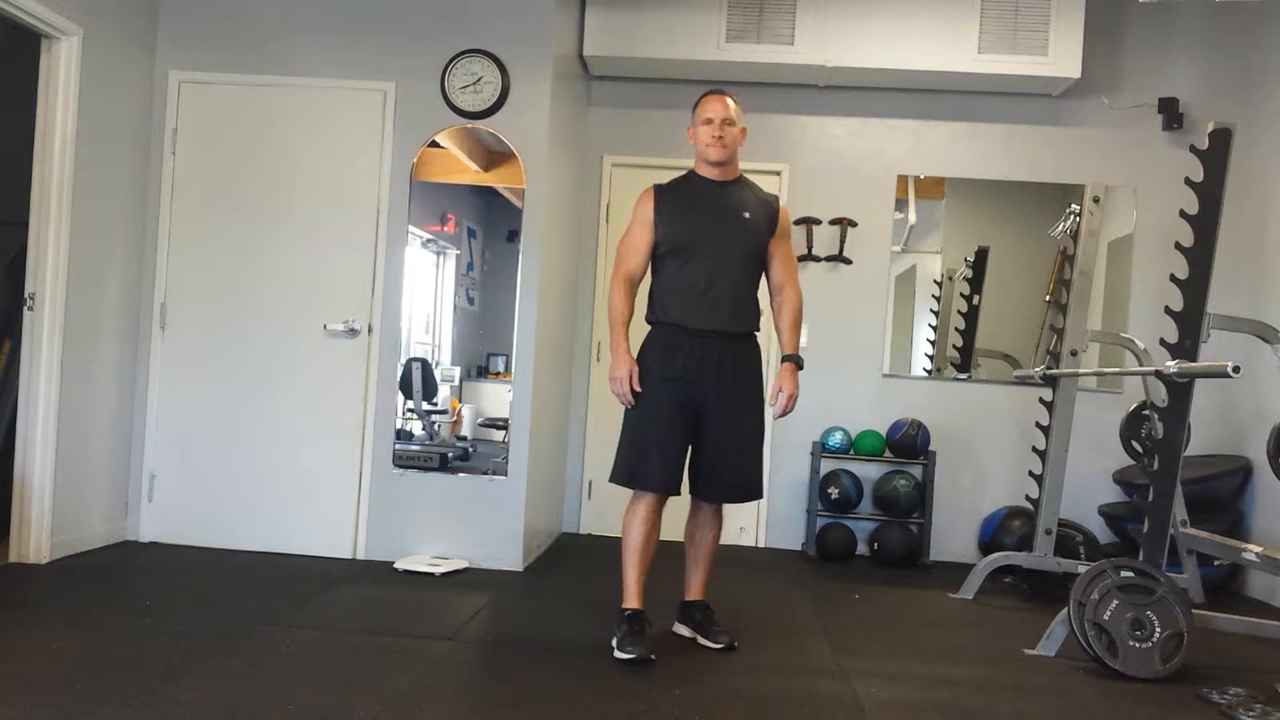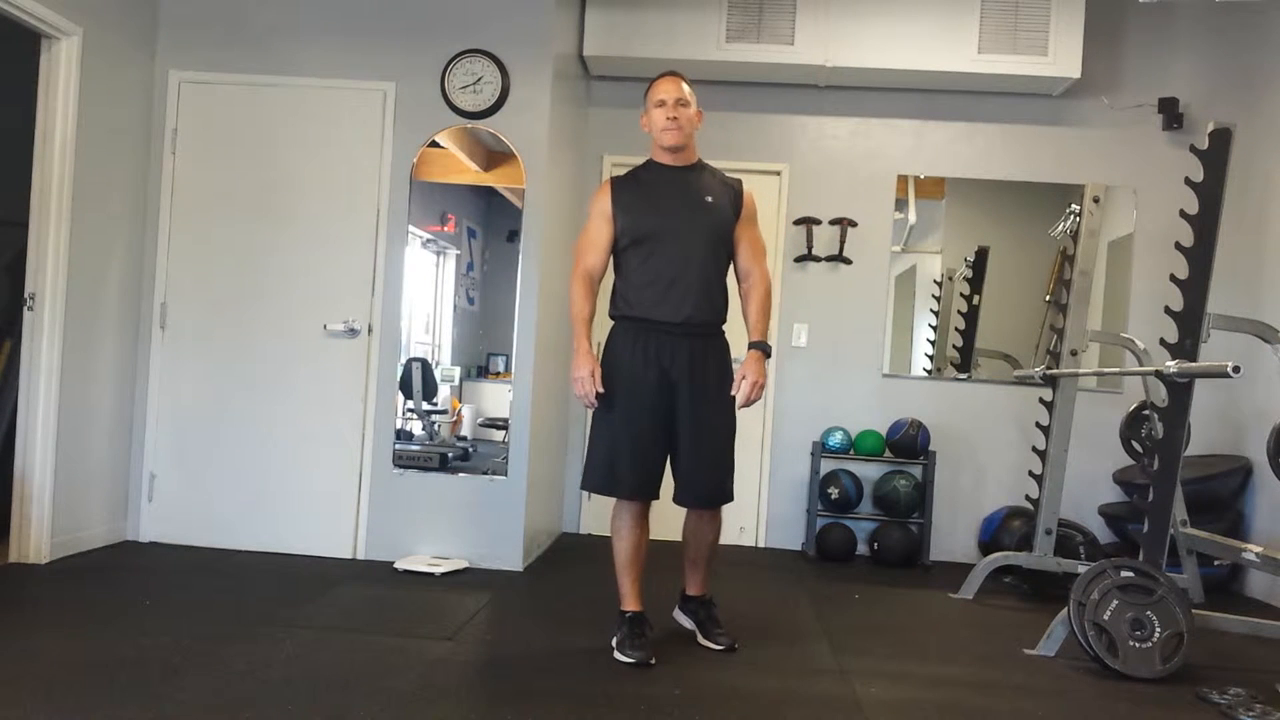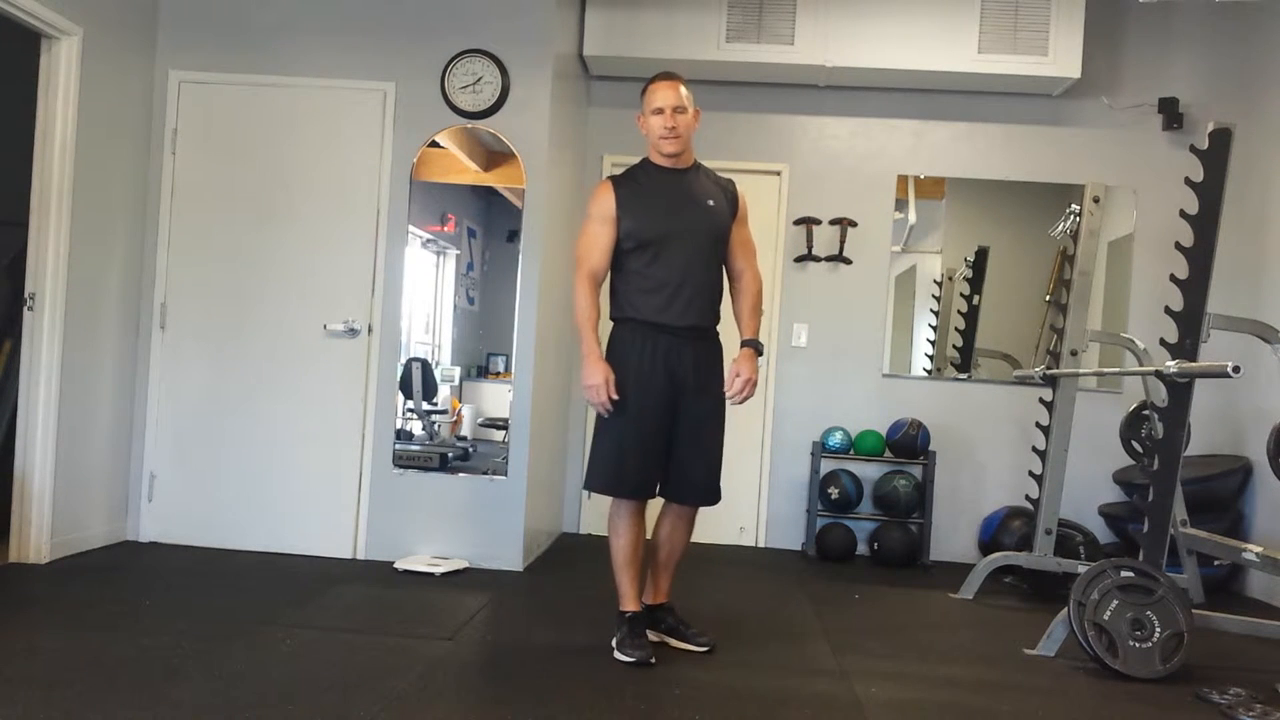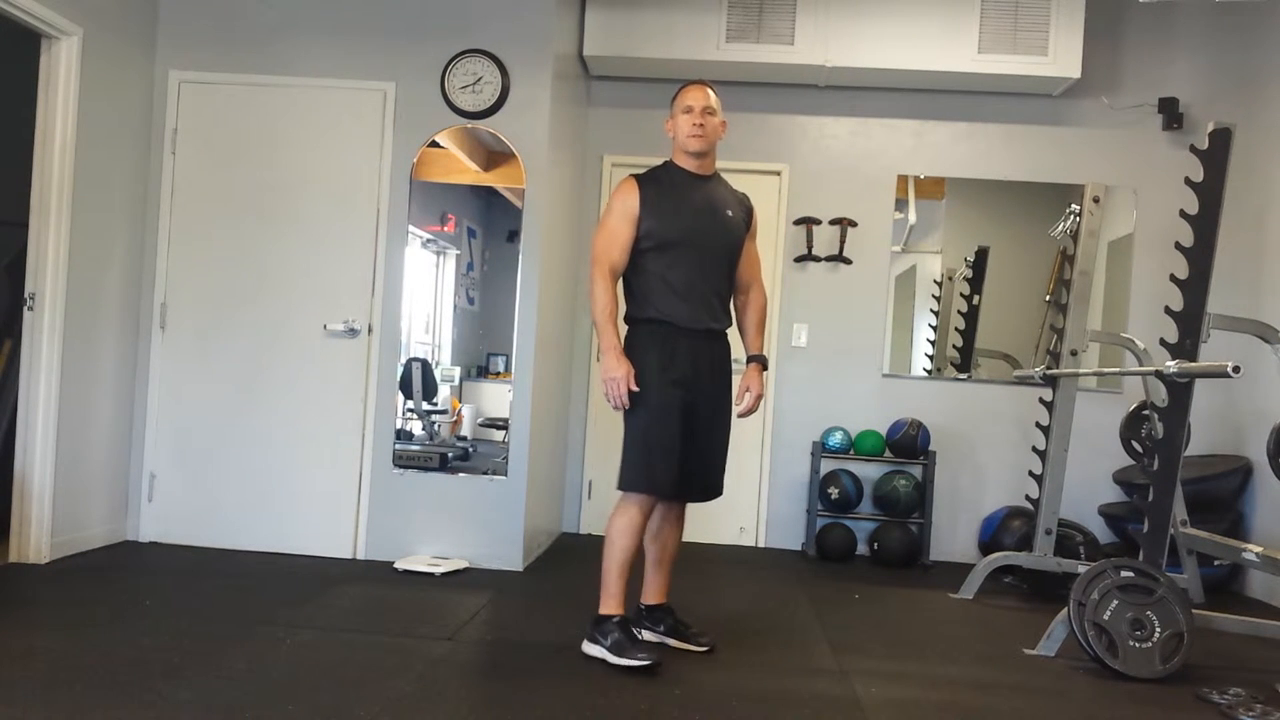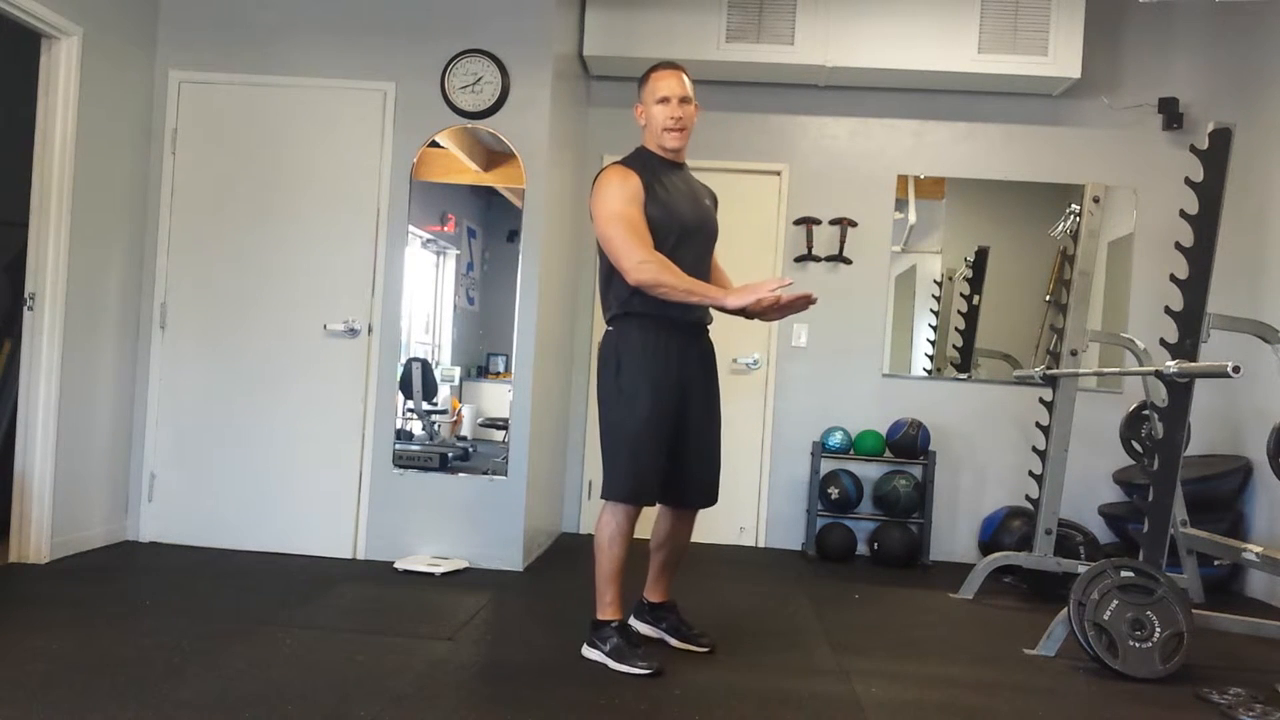
dt=1s
person 1, frame 1
left shoulder: (768, 210)
right shoulder: (659, 200)
left elbow: (785, 290)
right elbow: (625, 277)
left wrist: (790, 361)
right wrist: (620, 350)
left hip: (735, 360)
right hip: (668, 353)
left knee: (712, 493)
right knee: (650, 487)
left ankle: (694, 606)
right ankle: (632, 614)
person 1, frame 2
left shoulder: (731, 194)
right shoulder: (617, 192)
left elbow: (754, 276)
right elbow: (586, 273)
left wrist: (757, 350)
right wrist: (582, 348)
left hip: (705, 352)
right hip: (635, 349)
left knee: (706, 493)
right knee: (631, 492)
left ankle: (695, 600)
right ankle: (631, 616)
person 1, frame 3
left shoulder: (724, 195)
right shoulder: (616, 192)
left elbow: (745, 274)
right elbow: (588, 277)
left wrist: (749, 346)
right wrist: (592, 356)
left hip: (701, 354)
right hip: (638, 350)
left knee: (689, 493)
right knee: (630, 490)
left ankle: (659, 605)
right ankle: (630, 615)
person 1, frame 4
left shoulder: (739, 207)
right shoulder: (638, 191)
left elbow: (750, 290)
right elbow: (604, 273)
left wrist: (755, 361)
right wrist: (611, 351)
left hip: (712, 356)
right hip: (654, 349)
left knee: (677, 490)
right knee: (643, 486)
left ankle: (654, 611)
right ankle: (607, 623)
person 1, frame 5
left shoulder: (701, 193)
right shoulder: (621, 180)
right elbow: (639, 268)
left wrist: (755, 306)
right wrist: (728, 296)
left hip: (693, 347)
right hip: (639, 346)
left knee: (688, 491)
right knee: (628, 492)
left ankle: (655, 606)
right ankle: (606, 628)
